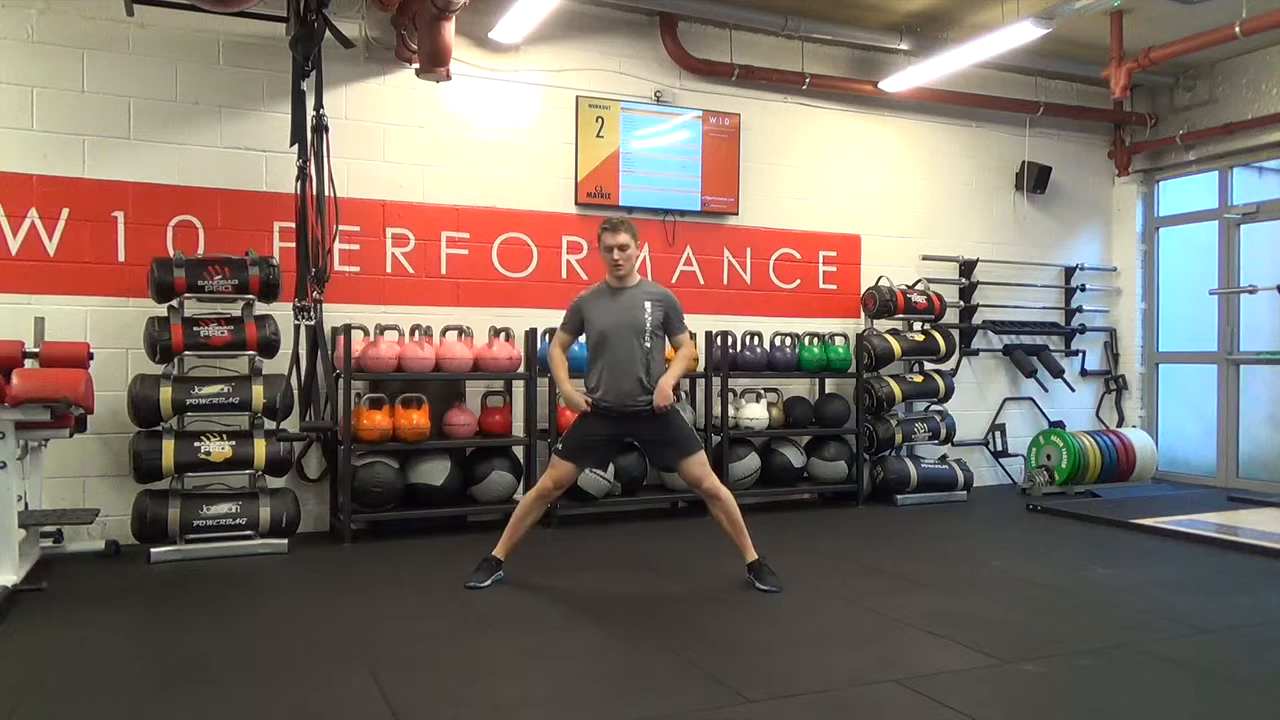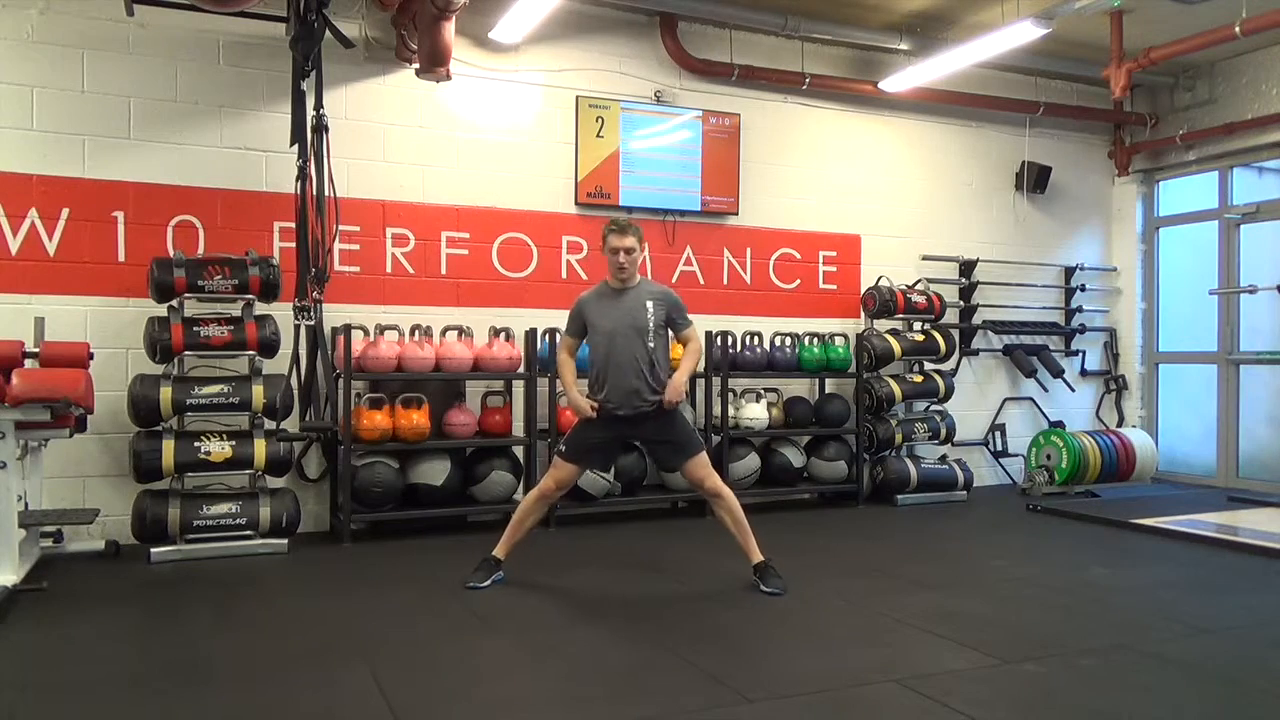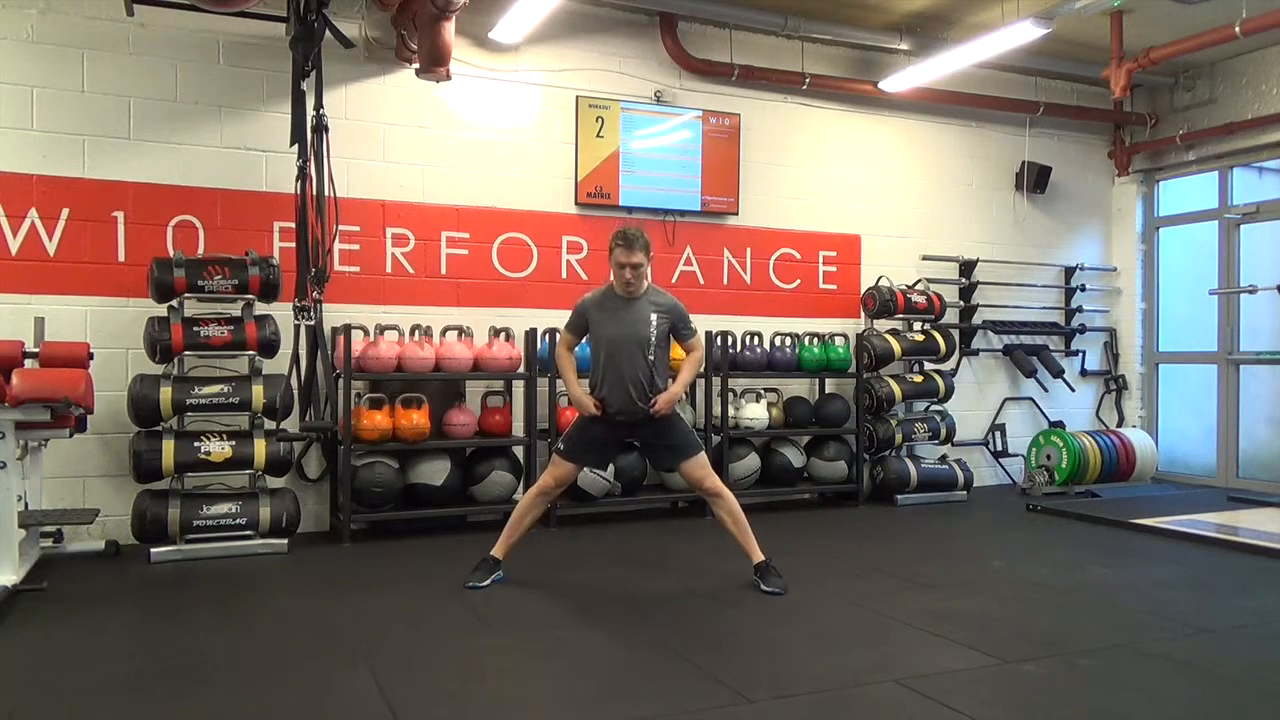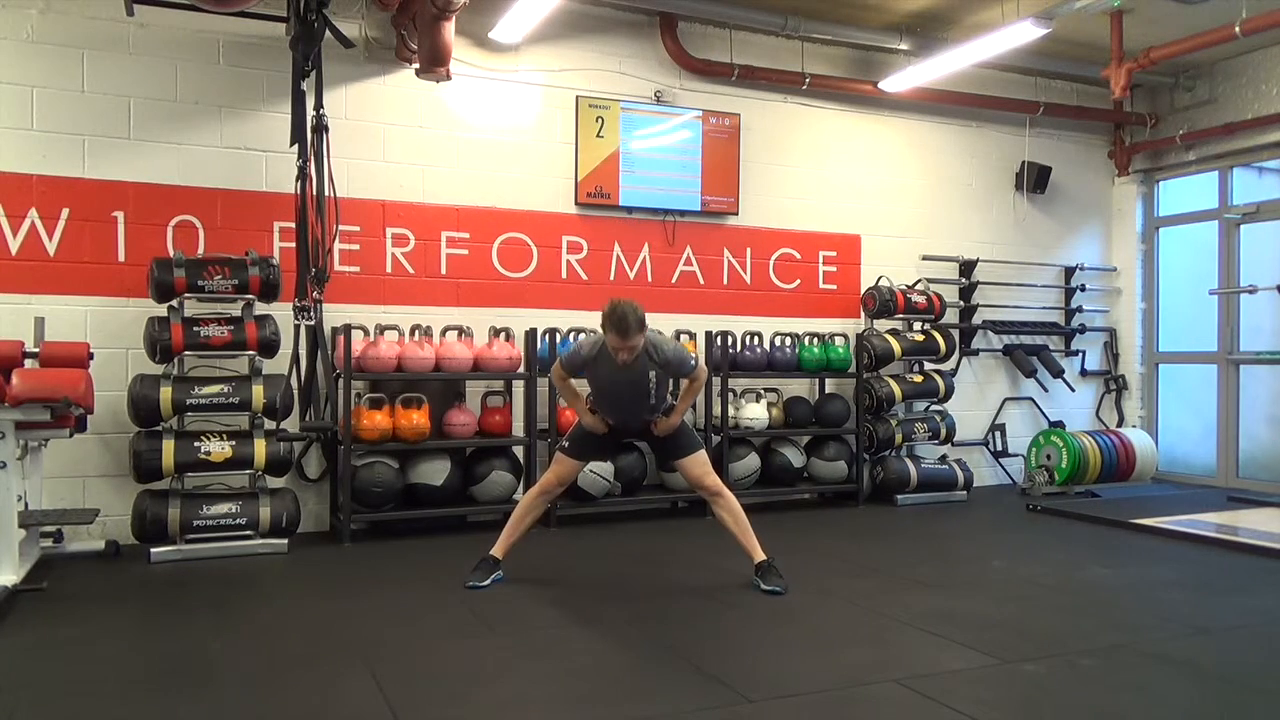
dt=0.5s
person 1, frame 1
left shoulder: (660, 298)
right shoulder: (585, 302)
left elbow: (686, 347)
right elbow: (558, 348)
left wrist: (668, 380)
right wrist: (567, 391)
left hip: (654, 410)
right hip: (600, 412)
left knee: (708, 485)
right knee: (549, 486)
left ankle: (753, 562)
right ankle: (495, 560)
person 1, frame 2
left shoulder: (662, 296)
right shoulder: (586, 303)
left elbow: (693, 342)
right elbow: (566, 352)
left wrist: (680, 377)
right wrist: (574, 395)
left hip: (657, 411)
right hip: (603, 414)
left knee: (711, 485)
right knee: (551, 487)
left ankle: (761, 564)
right ankle: (495, 560)
person 1, frame 3
left shoulder: (668, 306)
right shoulder: (590, 305)
left elbow: (696, 351)
right elbow: (564, 348)
left wrist: (676, 391)
right wrist: (576, 392)
left hip: (656, 414)
right hip: (602, 414)
left knee: (710, 485)
right knee: (549, 484)
left ankle: (761, 564)
right ankle: (493, 560)
person 1, frame 4
left shoulder: (666, 351)
right shoulder: (586, 351)
left elbow: (700, 376)
right elbow: (558, 376)
left wrist: (675, 417)
right wrist: (584, 415)
left hip: (658, 423)
right hip: (604, 423)
left knee: (711, 486)
right knee: (549, 484)
left ankle: (762, 563)
right ankle: (494, 559)
